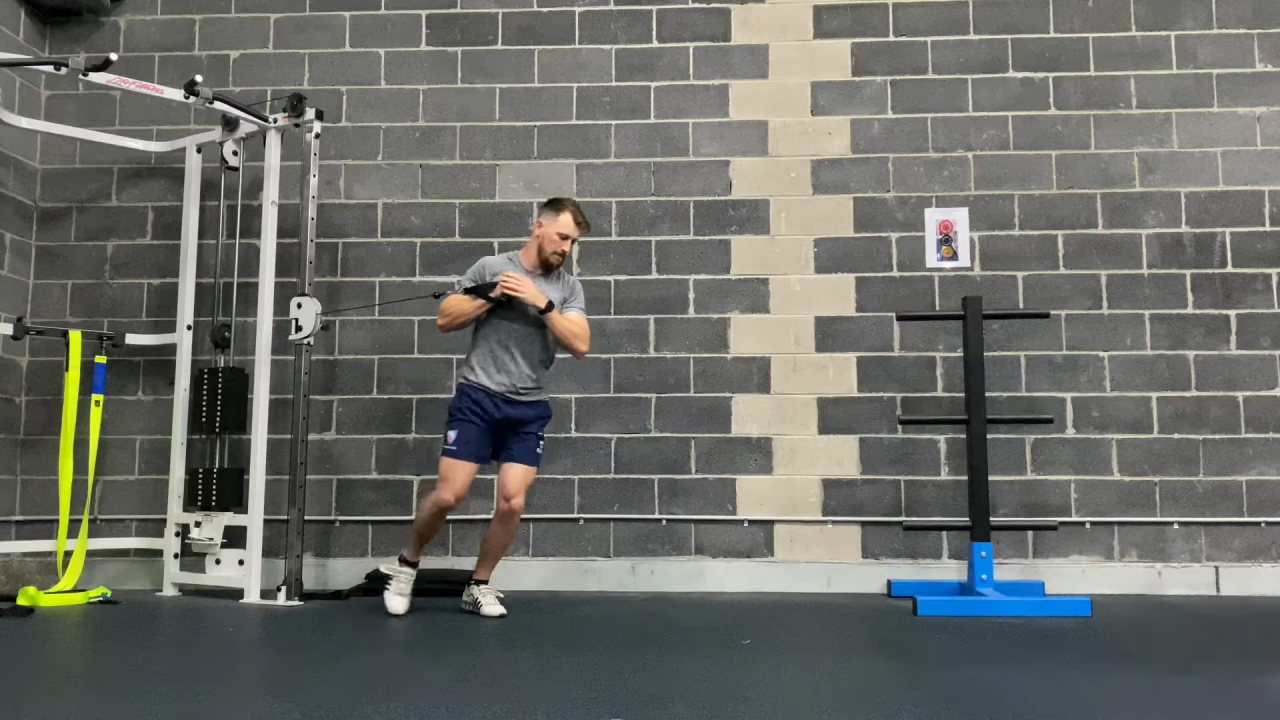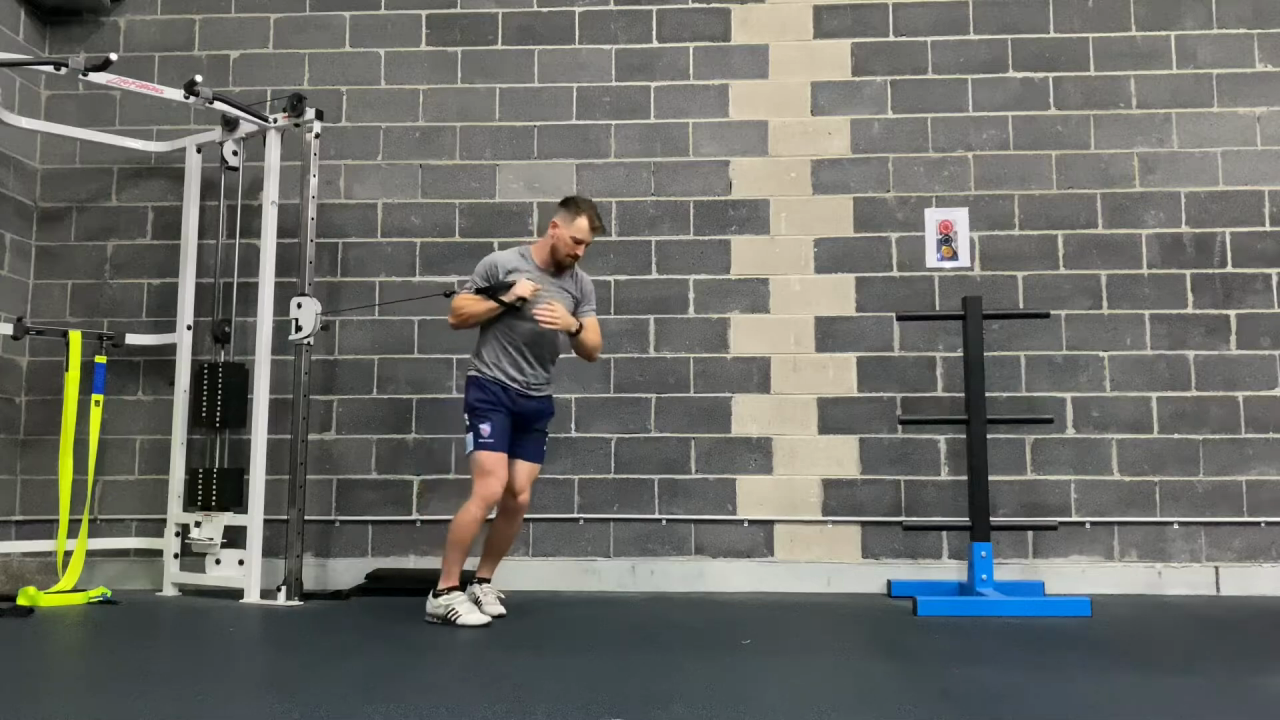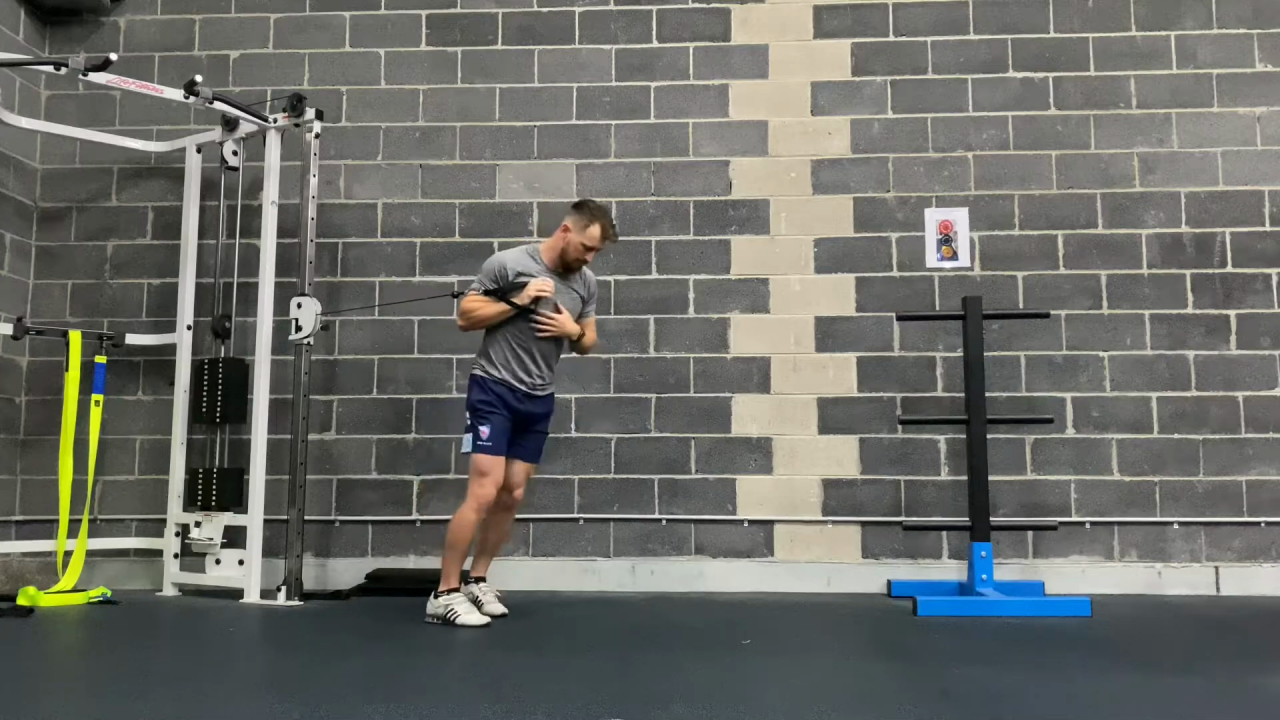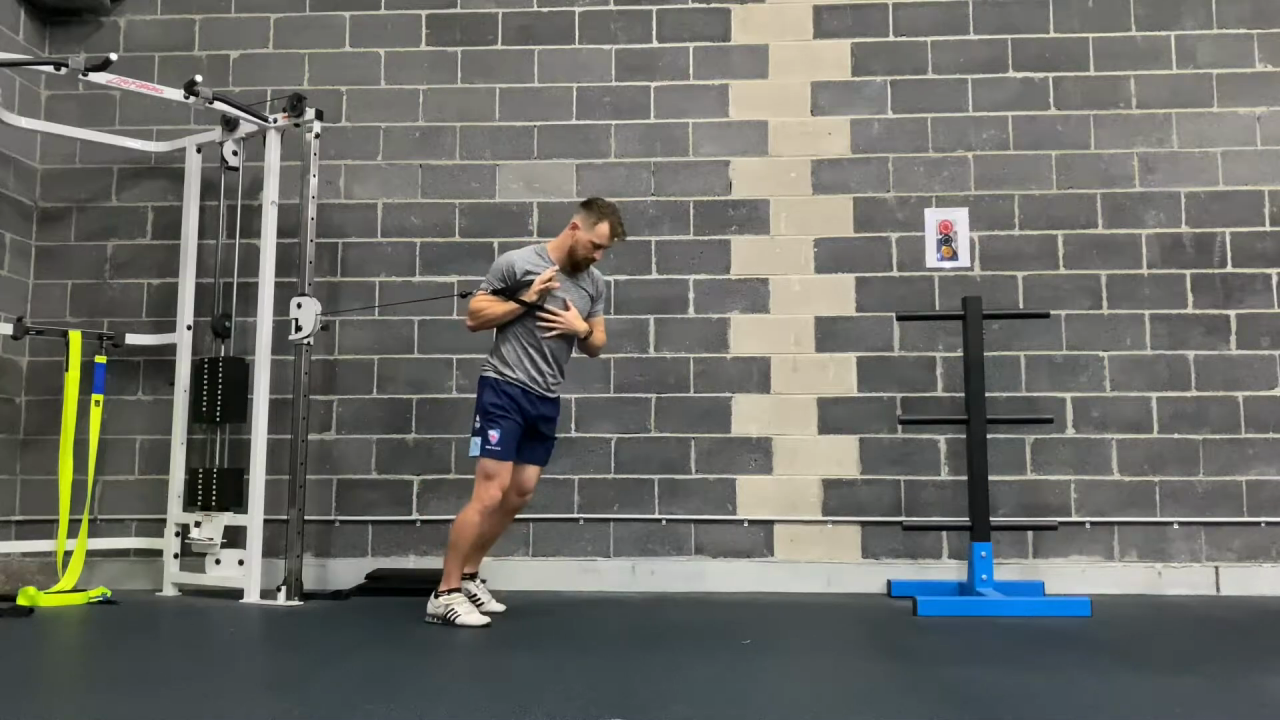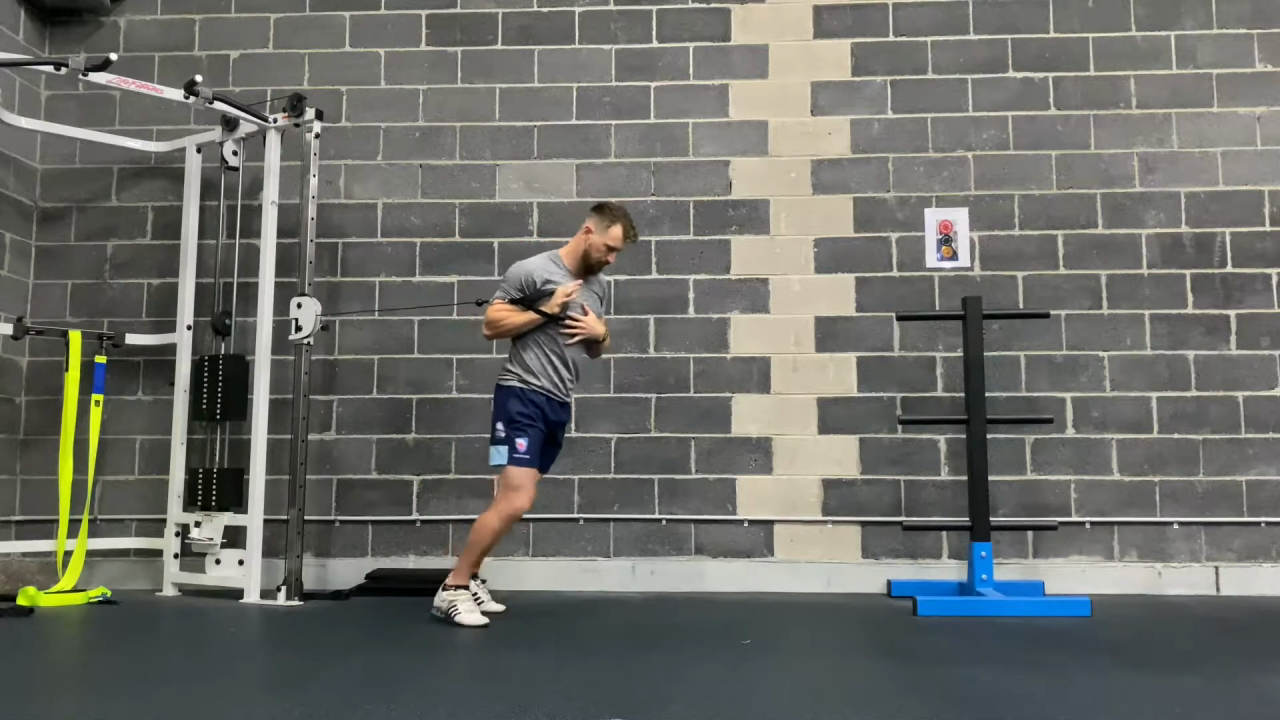
dt=0.2s
person 1, frame 1
left shoulder: (569, 287)
right shoulder: (490, 267)
left elbow: (580, 345)
right elbow: (445, 318)
left wrist: (541, 304)
right wrist: (493, 295)
left hip: (529, 407)
right hip: (477, 395)
left knee: (511, 504)
right knee: (448, 496)
left ankle: (480, 585)
right ankle: (408, 562)
person 1, frame 2
left shoulder: (580, 284)
right shoulder: (500, 264)
left elbow: (593, 351)
right elbow: (456, 315)
left wrist: (572, 326)
right wrist: (506, 299)
left hip: (536, 400)
right hip: (490, 390)
left knee: (518, 499)
right knee: (489, 491)
left ankle: (482, 583)
right ankle: (446, 594)
person 1, frame 3
left shoulder: (586, 282)
right shoulder: (506, 264)
left elbow: (588, 344)
right elbow: (465, 317)
left wrist: (574, 332)
right wrist: (518, 302)
left hip: (538, 399)
right hip: (493, 390)
left knee: (512, 495)
right knee: (484, 494)
left ankle: (477, 579)
right ankle: (445, 594)
person 1, frame 4
left shoulder: (593, 282)
right shoulder: (516, 263)
left elbow: (596, 346)
right elbow: (474, 318)
left wrist: (582, 328)
right wrist: (527, 299)
left hip: (546, 400)
right hip: (504, 391)
left knee: (519, 495)
right knee: (489, 497)
left ankle: (468, 576)
right ankle: (445, 594)
person 1, frame 5
left shoulder: (599, 285)
right shoulder: (531, 271)
left elbow: (599, 350)
right elbow: (490, 326)
left wrist: (599, 331)
right wrist: (546, 309)
left hip: (557, 404)
right hip: (523, 398)
left knee: (517, 502)
right knee: (513, 503)
left ankle: (469, 577)
right ankle: (453, 589)
